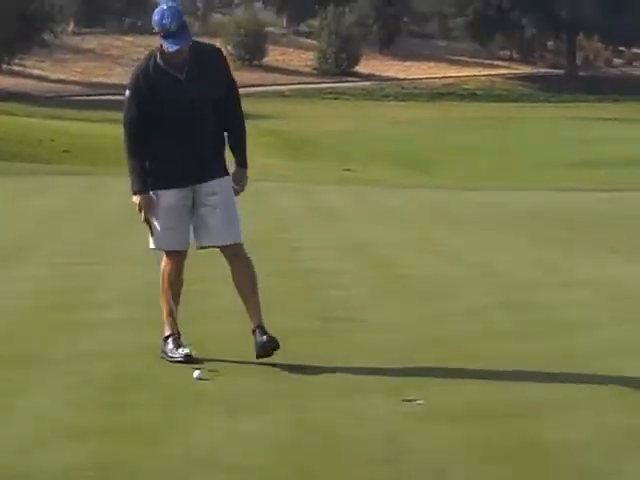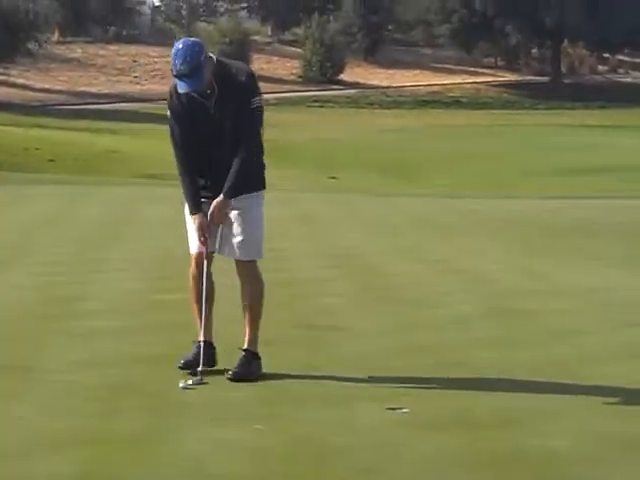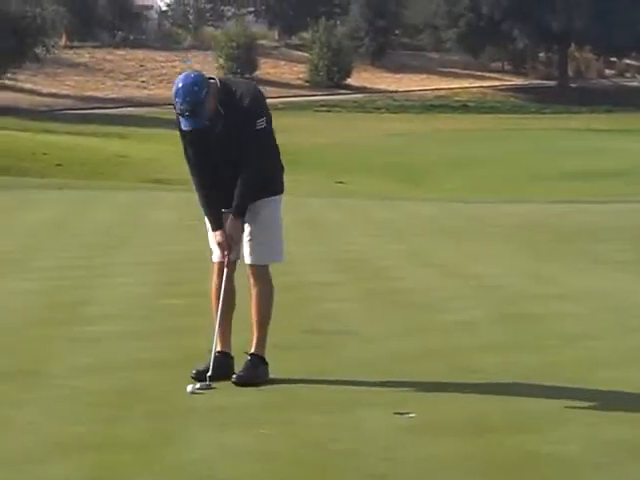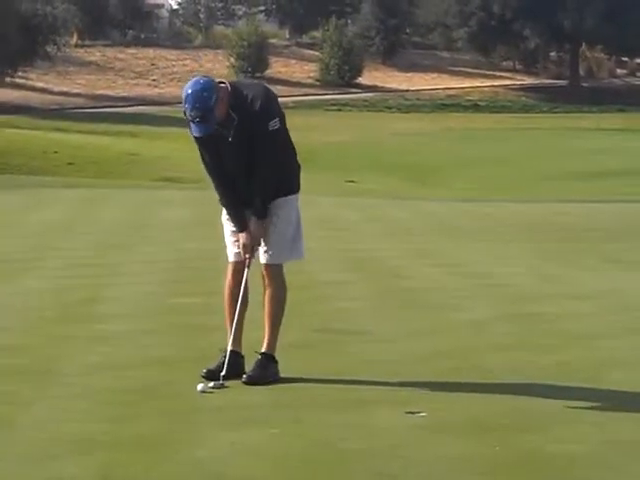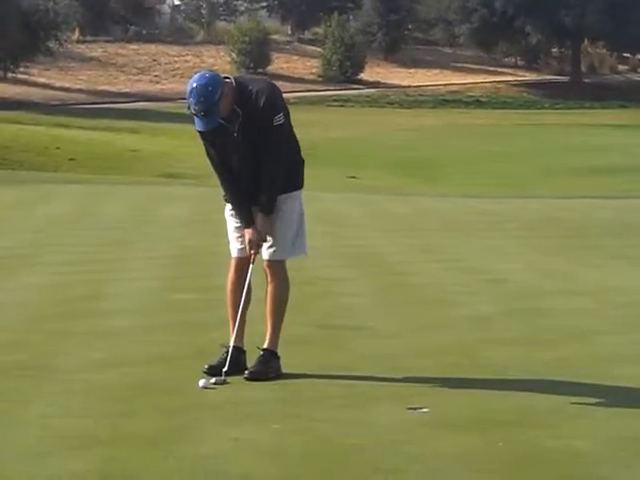
dt=0.5s
person 1, frame 1
left shoulder: (213, 59)
right shoulder: (144, 76)
left elbow: (232, 112)
right elbow: (134, 135)
left wrist: (240, 163)
right wrist: (139, 188)
left hip: (214, 174)
right hip: (166, 181)
left knee: (233, 249)
right knee: (174, 255)
left ankle: (259, 328)
right ankle: (170, 335)
person 1, frame 2
left shoulder: (243, 81)
right shoulder: (178, 95)
left elbow: (248, 144)
right elbow: (183, 154)
left wrist: (225, 195)
right wrist: (194, 207)
left hip: (241, 187)
right hip: (202, 188)
left knee: (246, 264)
right knee: (200, 259)
left ankle: (251, 352)
right ankle: (206, 343)
person 1, frame 3
left shoulder: (249, 100)
right shoulder: (186, 115)
left elbow: (254, 163)
right elbow: (199, 172)
left wrist: (237, 216)
right wrist: (216, 224)
left hip: (260, 192)
right hip: (220, 196)
left knee: (257, 269)
right knee: (221, 268)
left ankle: (257, 357)
right ankle: (222, 355)
person 1, frame 4
left shoulder: (260, 102)
right shoulder: (200, 118)
left elbow: (269, 164)
right elbow: (218, 175)
left wrist: (259, 216)
right wrist: (241, 224)
left hip: (275, 192)
right hip: (236, 196)
left knee: (271, 269)
right knee: (235, 268)
left ankle: (268, 357)
right ankle: (234, 354)
person 1, frame 5
left shoulder: (265, 97)
right shoulder: (205, 113)
left elbow: (276, 159)
right elbow: (223, 170)
left wrist: (265, 211)
right wrist: (247, 220)
left hip: (279, 188)
right hip: (239, 192)
left knee: (274, 264)
right knee: (238, 264)
left ankle: (270, 353)
right ankle: (235, 350)
